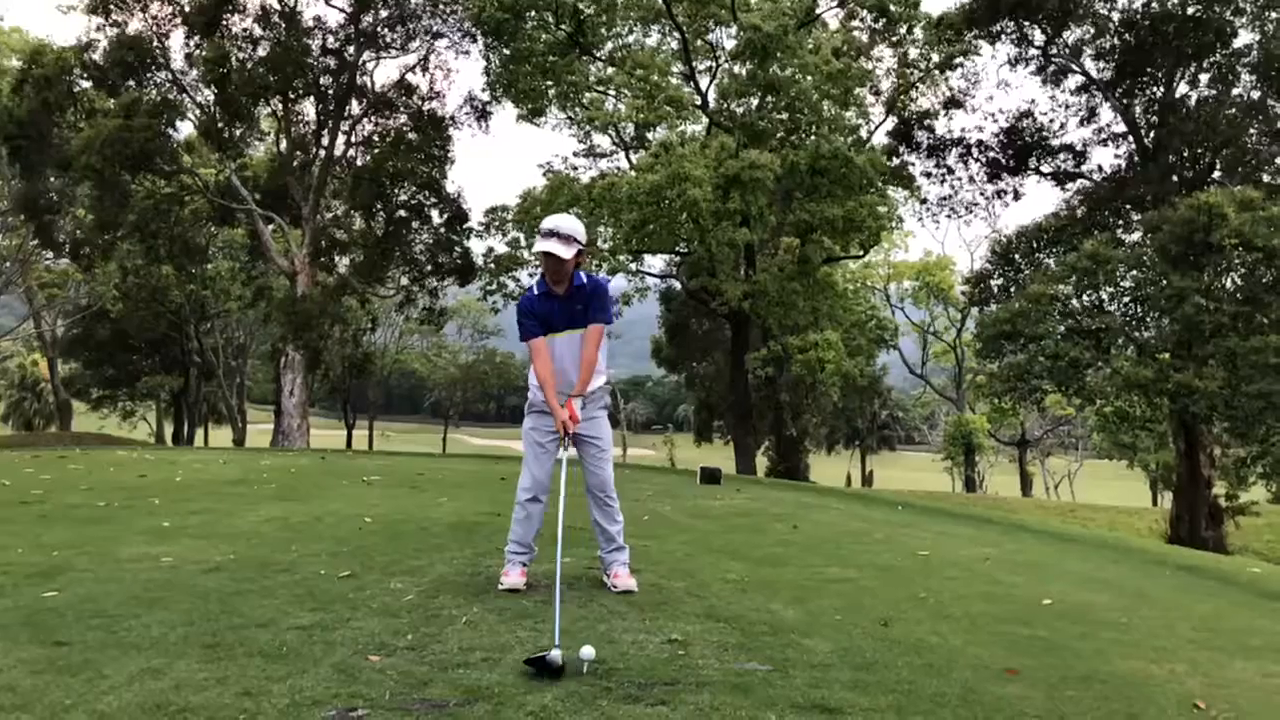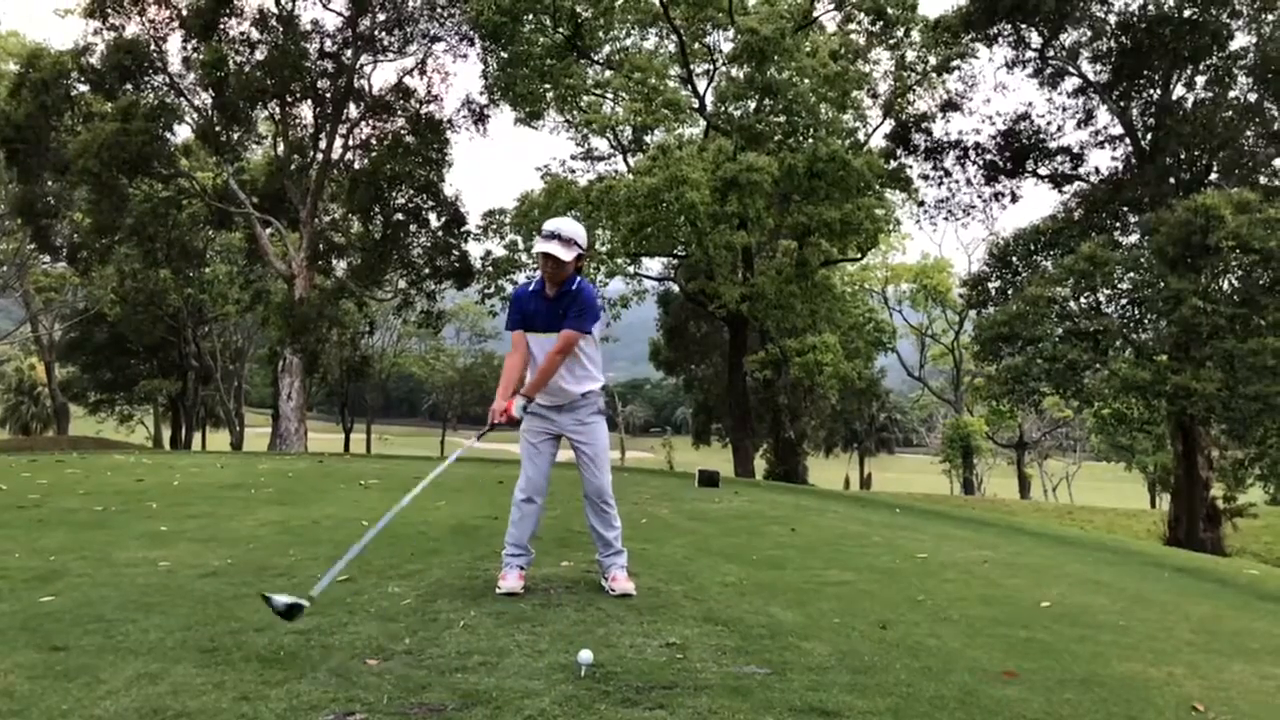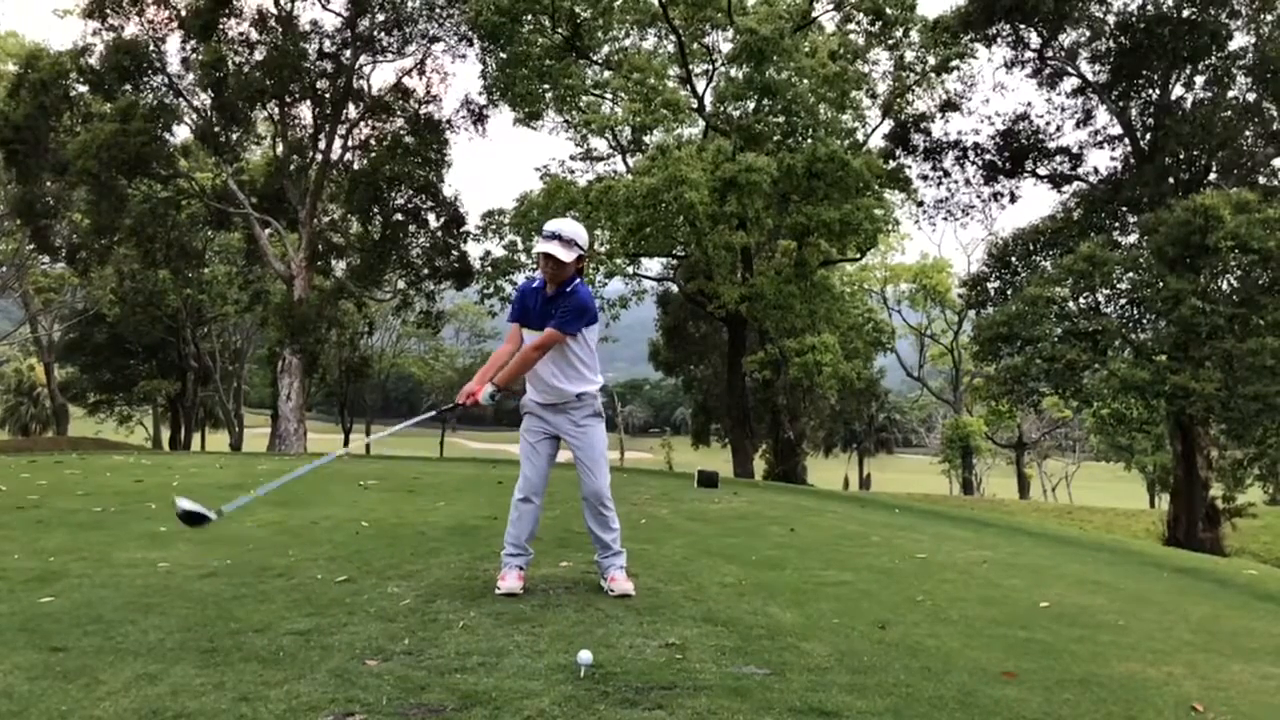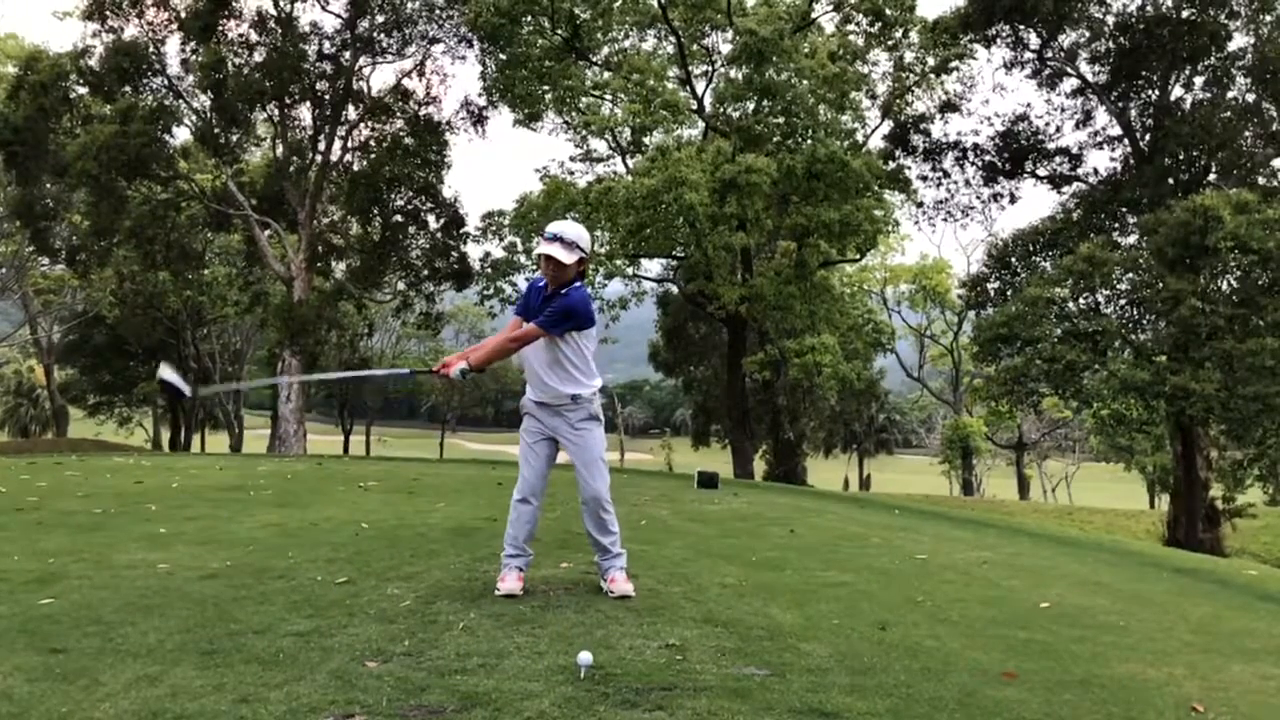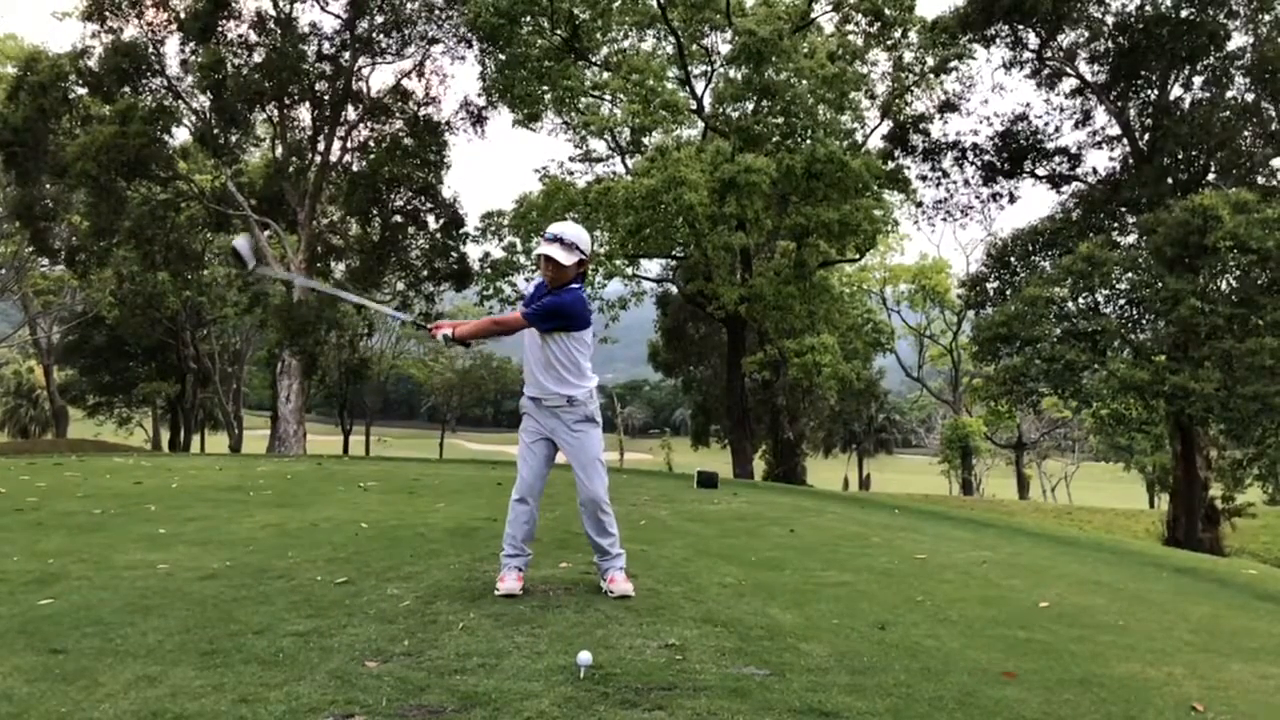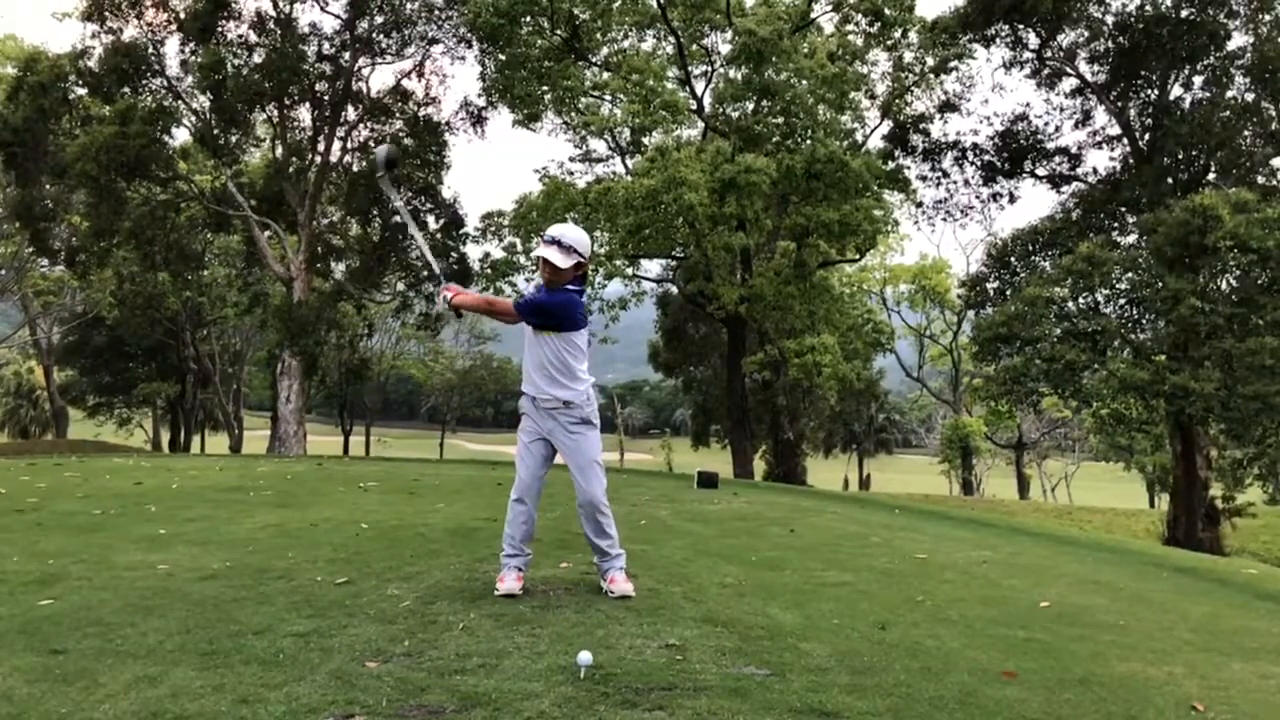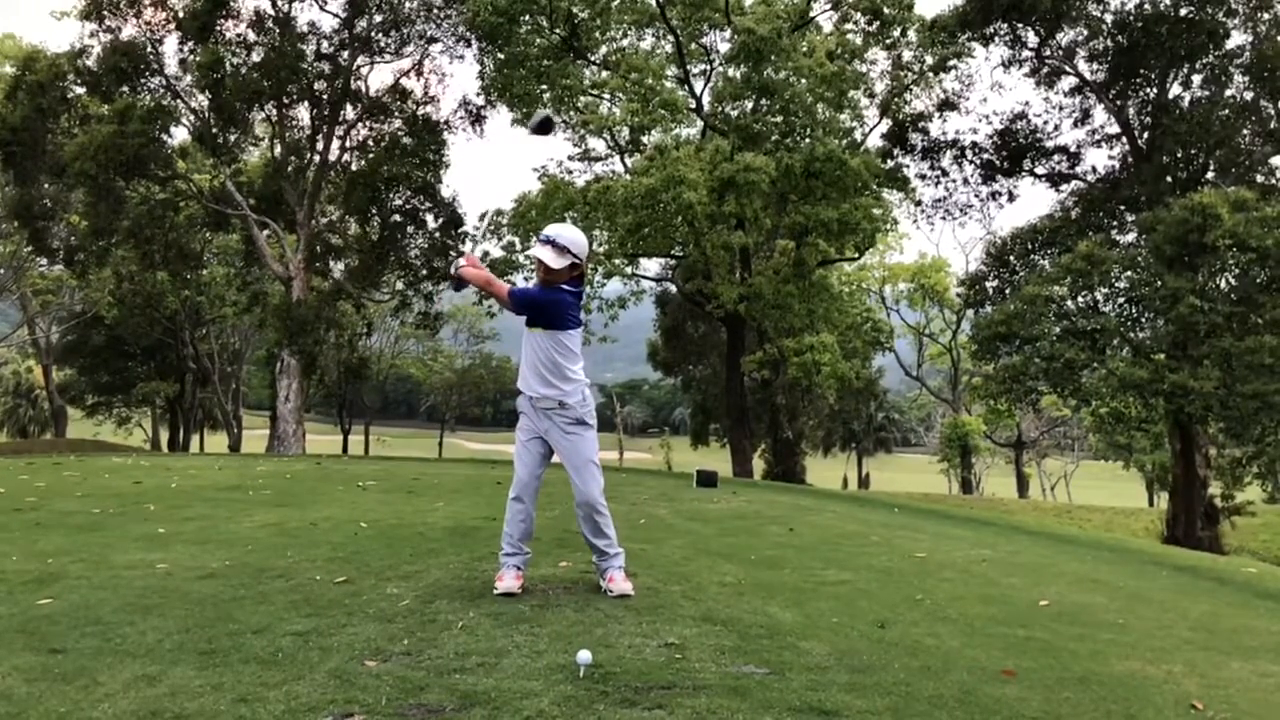
dt=0.5s
person 1, frame 1
left shoulder: (596, 289)
right shoulder: (529, 301)
left elbow: (591, 348)
right elbow: (541, 358)
left wrist: (576, 401)
right wrist: (556, 408)
left hip: (590, 401)
right hip: (544, 404)
left knee: (602, 484)
right knee: (533, 485)
left ankle: (616, 562)
right ankle: (516, 561)
person 1, frame 2
left shoulder: (584, 296)
right shoulder: (522, 296)
left elbow: (558, 353)
right elbow: (517, 353)
left wrist: (522, 398)
right wrist: (503, 397)
left hip: (584, 405)
right hip: (539, 406)
left knee: (599, 488)
right knee: (529, 487)
left ankle: (614, 566)
right ankle: (514, 564)
person 1, frame 3
left shoulder: (580, 299)
right shoulder: (526, 291)
left elbow: (536, 350)
right elbow: (511, 345)
left wrist: (493, 387)
right wrist: (477, 379)
left hip: (581, 407)
right hip: (538, 406)
left knee: (596, 489)
right knee: (528, 488)
left ankle: (613, 566)
right ankle: (513, 564)
person 1, frame 4
left shoulder: (575, 302)
right shoulder: (535, 288)
left elbow: (517, 342)
right elbow: (506, 332)
left wrist: (468, 365)
right wrist: (461, 354)
left hip: (578, 409)
right hip: (538, 408)
left knee: (595, 491)
right knee: (527, 489)
left ankle: (612, 567)
right ankle: (514, 565)
person 1, frame 5
left shoulder: (570, 302)
right shoulder: (542, 288)
left elbow: (505, 325)
right elbow: (507, 322)
left wrist: (454, 332)
right wrist: (459, 325)
left hip: (576, 410)
right hip: (537, 407)
left knee: (594, 492)
right knee: (525, 489)
left ankle: (612, 567)
right ankle: (513, 565)
person 1, frame 6
left shoulder: (563, 302)
right shoulder: (546, 289)
left elbow: (499, 308)
right elbow: (509, 313)
left wrist: (454, 299)
right wrist: (465, 296)
left hip: (573, 412)
right hip: (535, 408)
left knee: (591, 494)
right knee: (524, 490)
left ankle: (612, 567)
right ankle: (512, 565)
person 1, frame 7
left shoulder: (555, 299)
right shoulder: (547, 291)
left elbow: (496, 290)
left wrist: (465, 268)
right wrist: (477, 270)
left hip: (570, 411)
right hip: (533, 407)
left knee: (589, 493)
right knee: (522, 488)
left ankle: (611, 566)
right ankle: (512, 564)
